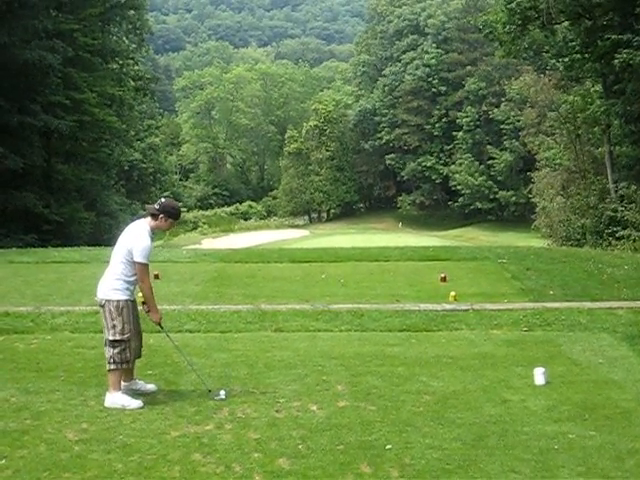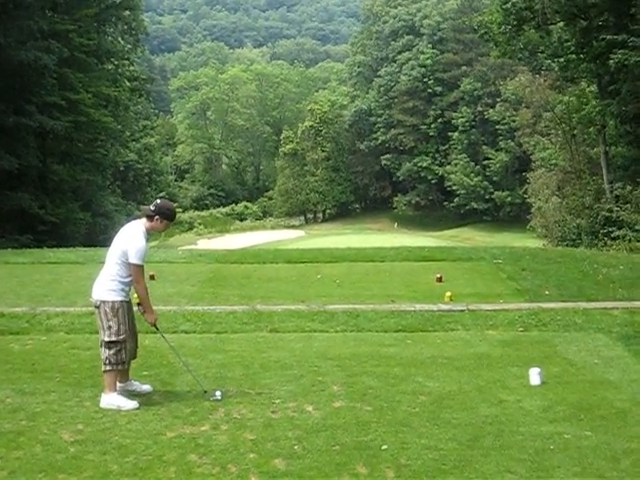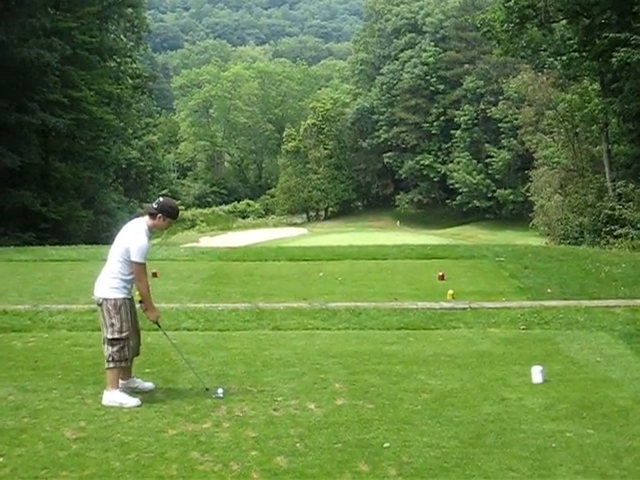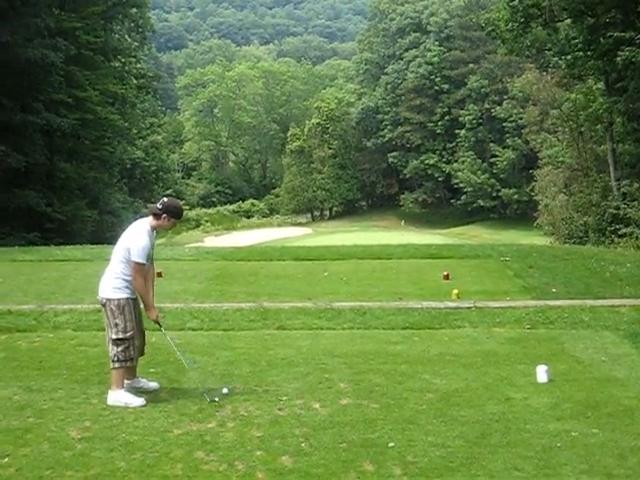
dt=0.2s
person 1, frame 1
left shoulder: (139, 226)
right shoulder: (143, 240)
right elbow: (143, 280)
left wrist: (147, 301)
right wrist: (154, 309)
left hip: (122, 292)
right hip: (115, 294)
left knee: (132, 339)
right knee: (119, 342)
left ankle: (128, 381)
right ankle: (114, 394)
person 1, frame 2
left shoulder: (135, 226)
right shoulder: (138, 241)
right elbow: (138, 281)
left wrist: (143, 302)
right wrist: (149, 310)
left hip: (117, 293)
right hip: (110, 295)
left knee: (127, 340)
right knee: (115, 342)
left ankle: (124, 382)
right ankle: (109, 395)
person 1, frame 3
left shoulder: (138, 225)
right shoulder: (139, 239)
left elbow: (140, 272)
right elbow: (140, 279)
left wrist: (145, 300)
right wrist: (150, 308)
left hip: (120, 291)
right hip: (112, 292)
left knee: (130, 337)
right knee: (118, 340)
left ankle: (126, 379)
right ankle: (111, 392)
person 1, frame 4
left shoulder: (147, 229)
right shoulder: (141, 238)
left elbow: (149, 269)
right elbow: (137, 278)
left wrist: (151, 300)
right wrist: (150, 308)
left hip: (125, 291)
right hip: (116, 292)
left knee: (135, 337)
right knee: (123, 339)
left ankle: (131, 379)
right ankle: (116, 391)
